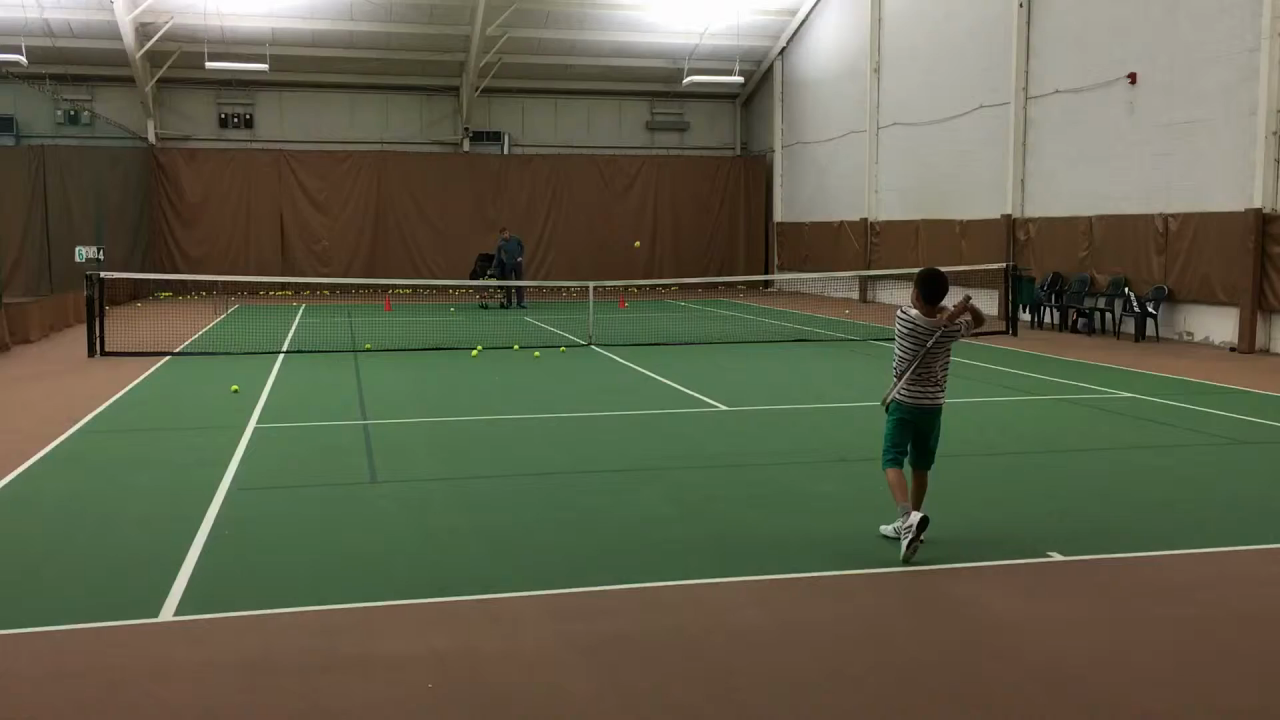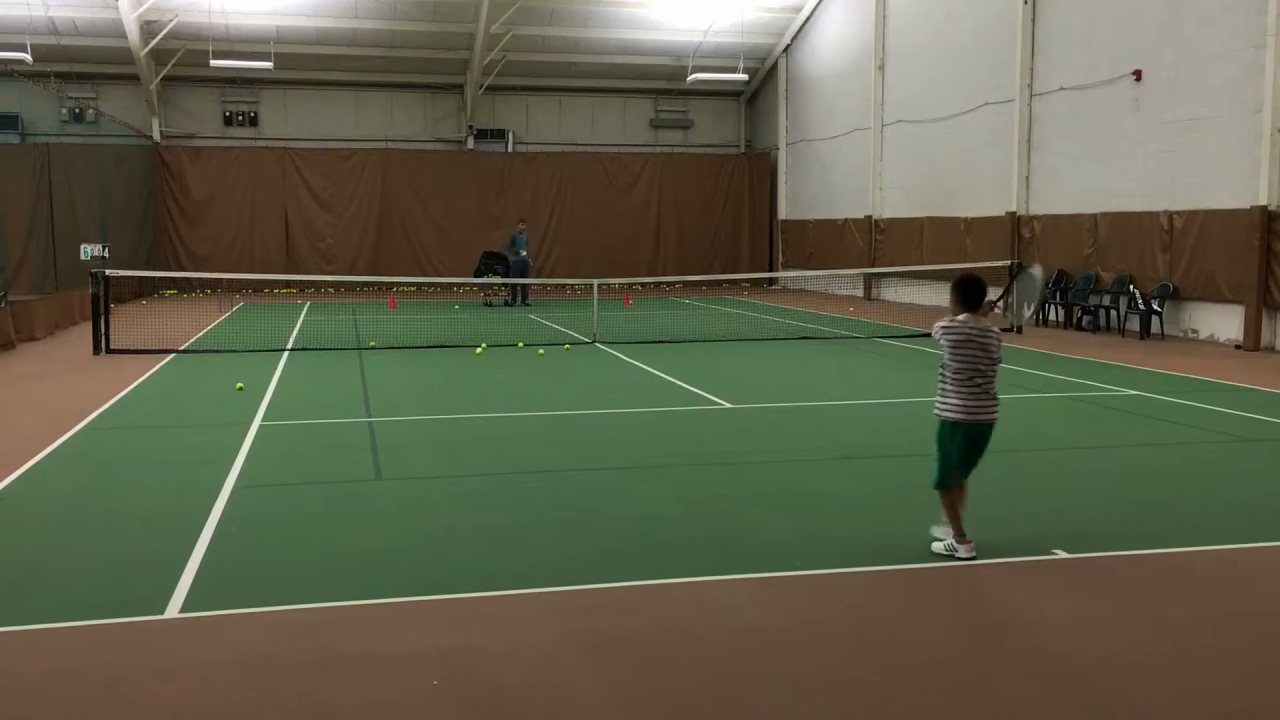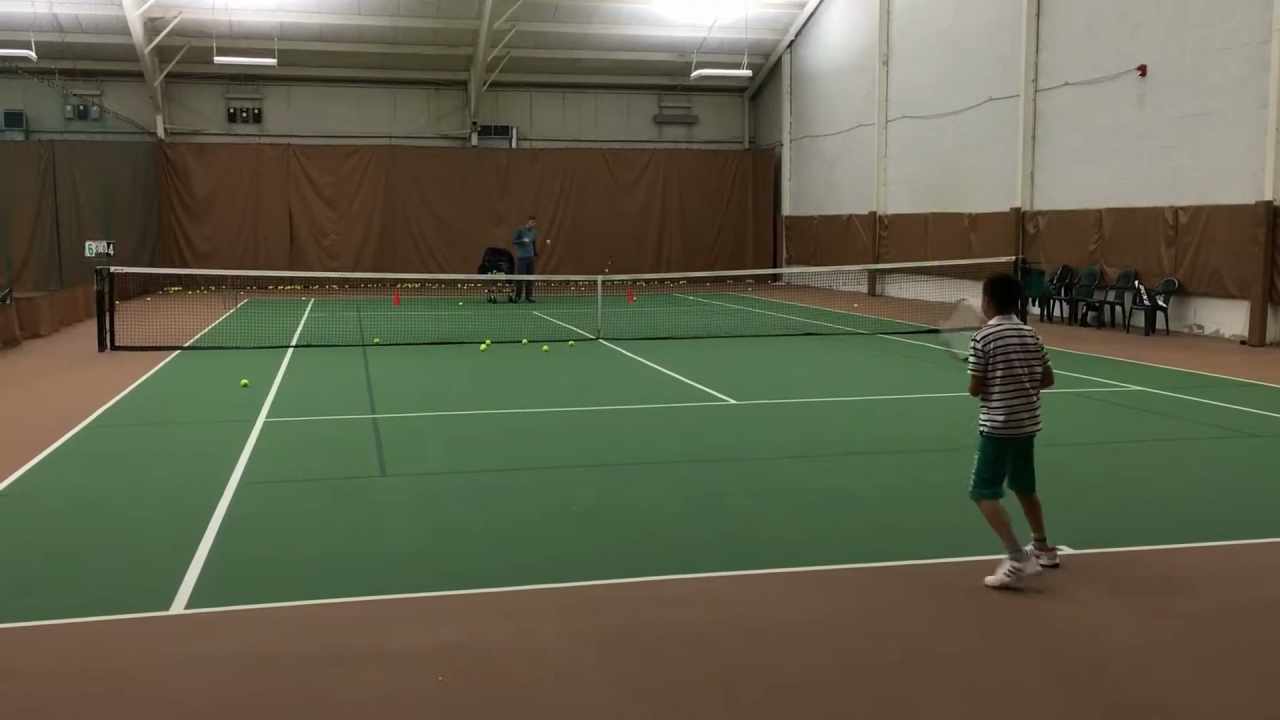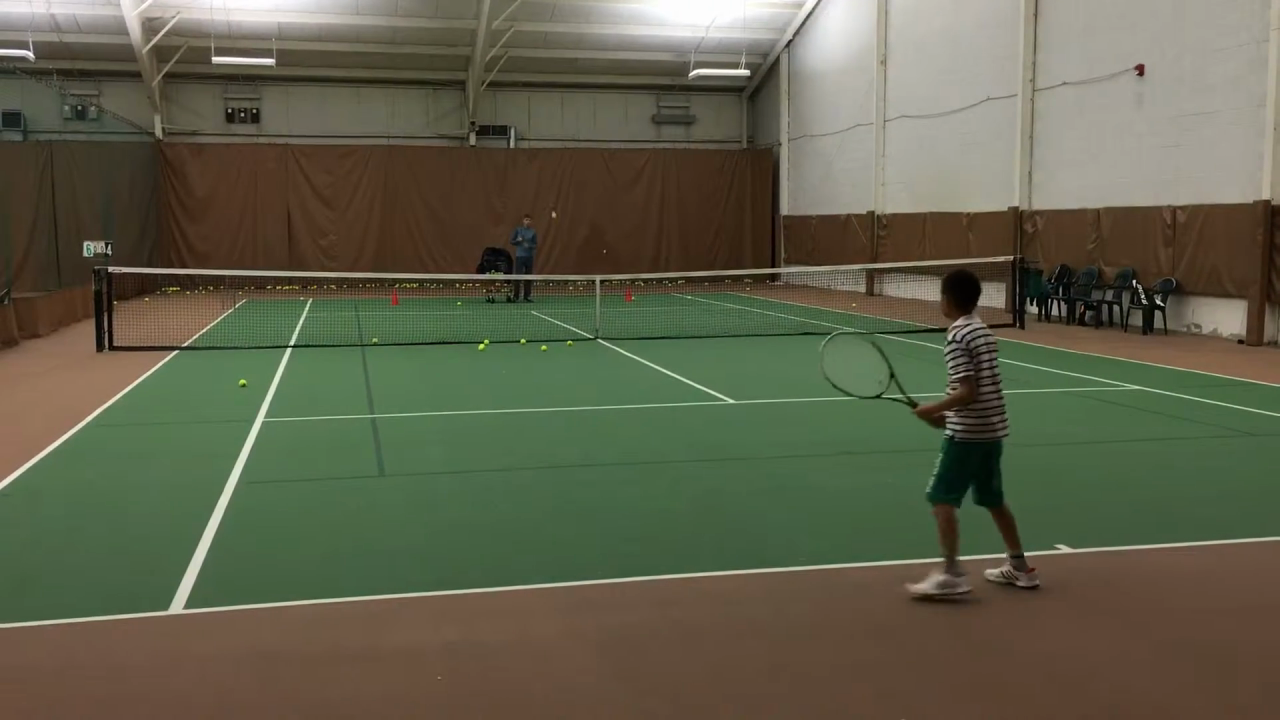
dt=0.5s
person 1, frame 1
left shoulder: (903, 316)
right shoulder: (950, 328)
right elbow: (979, 322)
left wrist: (948, 312)
right wrist: (967, 307)
left hip: (904, 403)
right hip: (933, 405)
left knee: (892, 462)
right knee: (921, 467)
left ankle: (908, 516)
right ankle: (909, 520)
person 1, frame 2
left shoulder: (947, 328)
right shoulder: (993, 335)
left wrist: (975, 314)
left hip: (956, 415)
right hip: (986, 416)
left knee: (947, 479)
right knee: (957, 474)
left ankle: (961, 541)
right ankle: (952, 523)
person 1, frame 3
left shoulder: (983, 337)
right shoulder: (1030, 334)
left elbow: (975, 388)
right elbow: (1048, 380)
left hip: (998, 427)
right hip: (1028, 422)
left knee: (984, 494)
right knee: (1024, 487)
left ankle: (1020, 560)
right ankle: (1042, 548)
person 1, frame 4
left shoulder: (957, 337)
right shoulder: (983, 331)
left elbow: (967, 392)
left wrist: (935, 409)
right wrist: (947, 411)
left hip: (968, 432)
right hip: (993, 428)
left knee: (941, 498)
right knee: (994, 499)
left ankle: (951, 573)
right ankle: (1020, 567)
